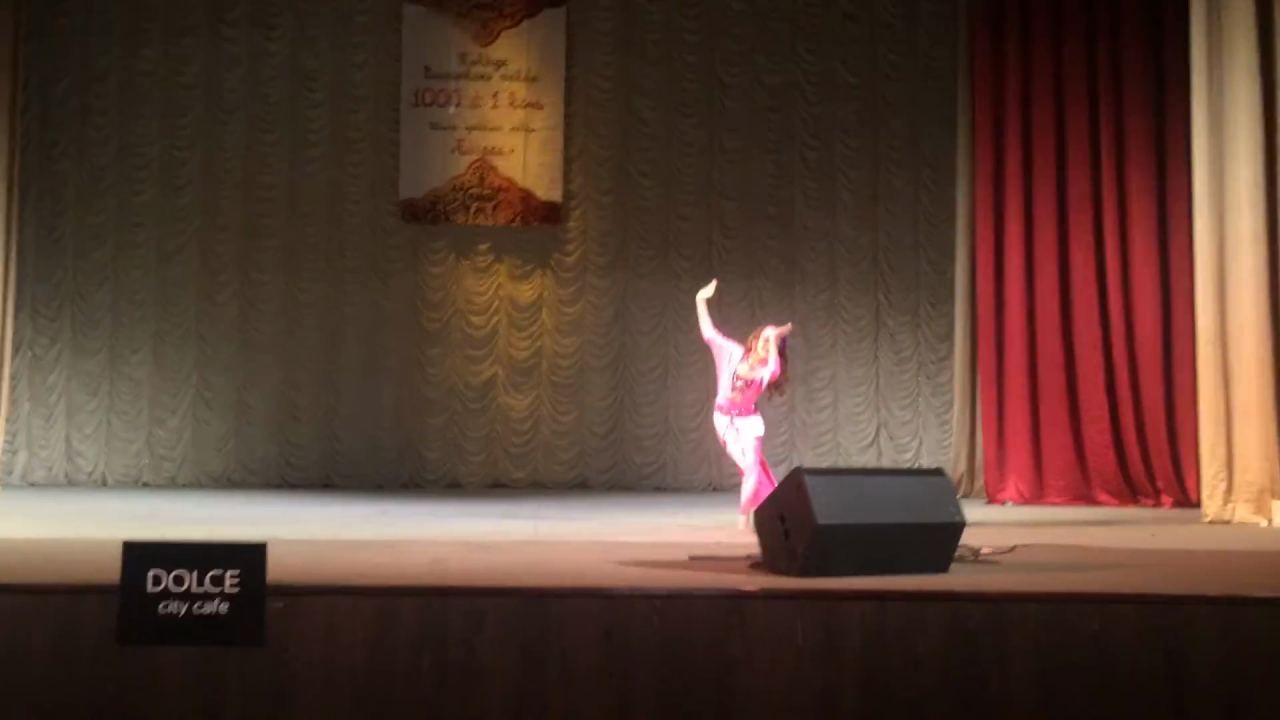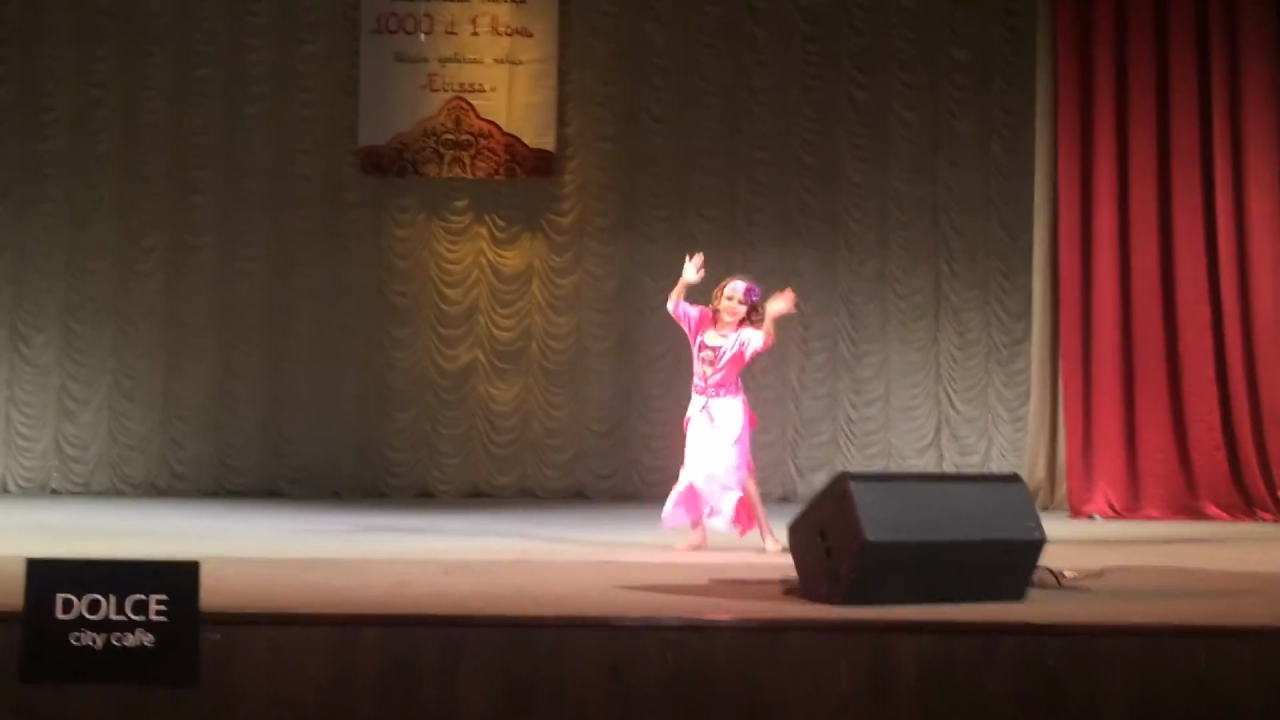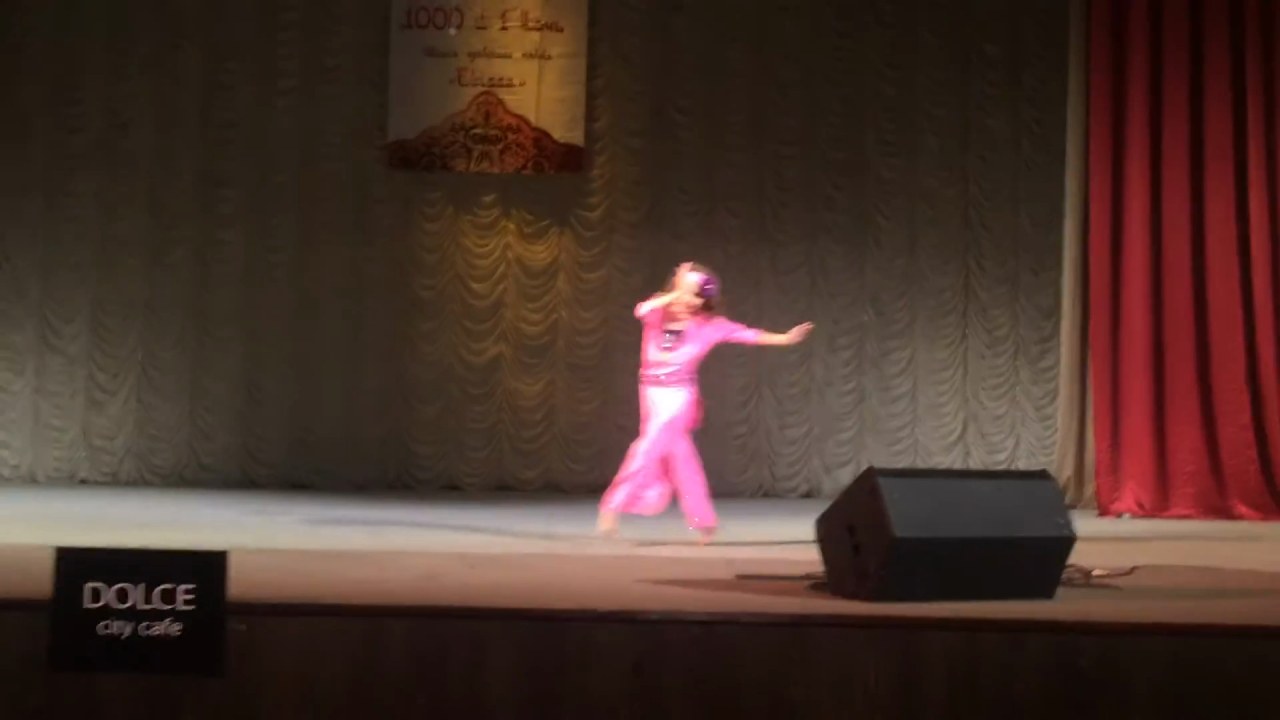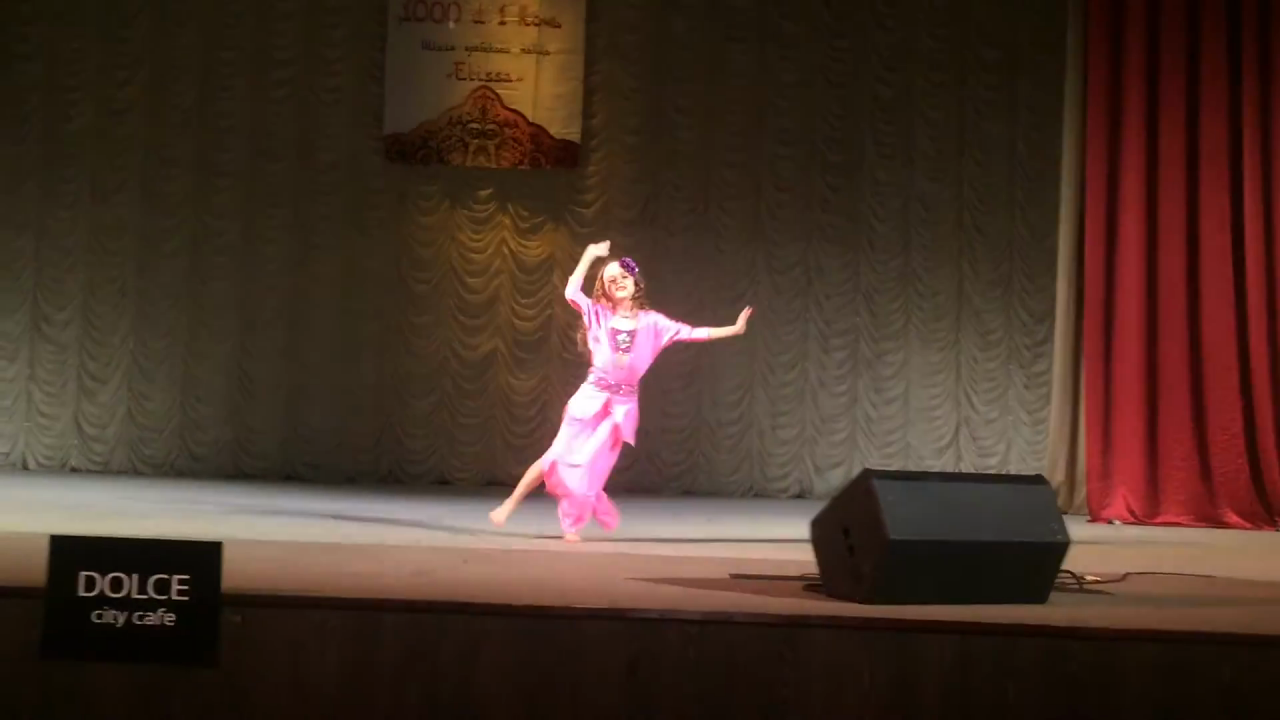
dt=0.3s
person 1, frame 1
left shoulder: (766, 371)
right shoulder: (733, 353)
left elbow: (775, 368)
right elbow: (708, 331)
left wrist: (776, 339)
right wrist: (701, 300)
left hip: (747, 420)
right hip: (724, 418)
left knee: (751, 462)
right knee: (747, 463)
left ankle: (746, 514)
person 1, frame 2
left shoulder: (746, 334)
right shoulder: (702, 319)
left elbow: (764, 340)
right elbow: (673, 306)
left wrist: (771, 316)
right wrist: (684, 282)
left hip: (729, 406)
right hip: (700, 404)
left knee: (737, 468)
right knee: (694, 468)
left ankle: (766, 532)
right ankle: (698, 531)
person 1, frame 3
left shoulder: (708, 324)
right shoulder: (658, 315)
left elbow: (747, 335)
right elbow: (641, 309)
left wrist: (787, 338)
right wrist: (675, 295)
left hip: (677, 396)
right hip: (652, 393)
left knee: (649, 451)
right knee: (679, 462)
left ankle: (613, 511)
right ankle: (704, 521)
person 1, frame 4
left shoulder: (651, 322)
right shoulder: (598, 314)
left elbow: (691, 333)
right elbow: (571, 292)
left wrist: (732, 329)
right wrist: (589, 257)
left hip: (622, 404)
right hip: (593, 396)
left knee: (590, 465)
right knee: (558, 456)
left ankle: (573, 524)
right ankle: (510, 503)
